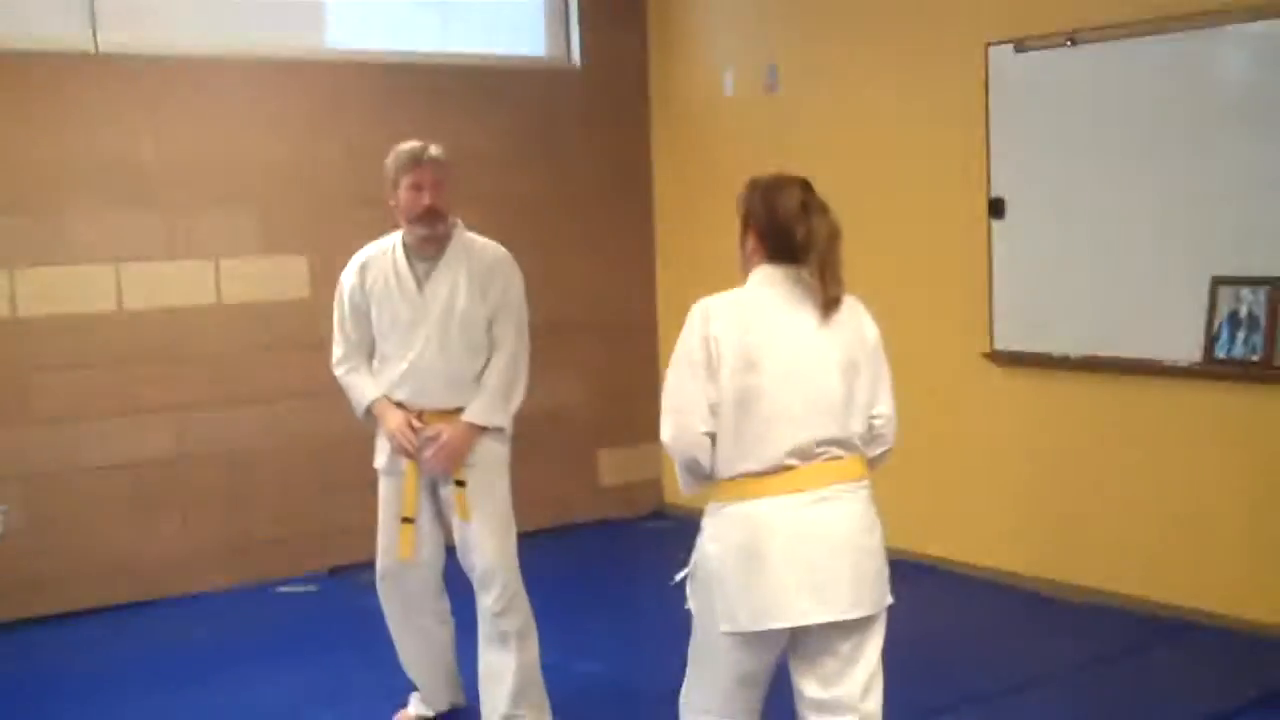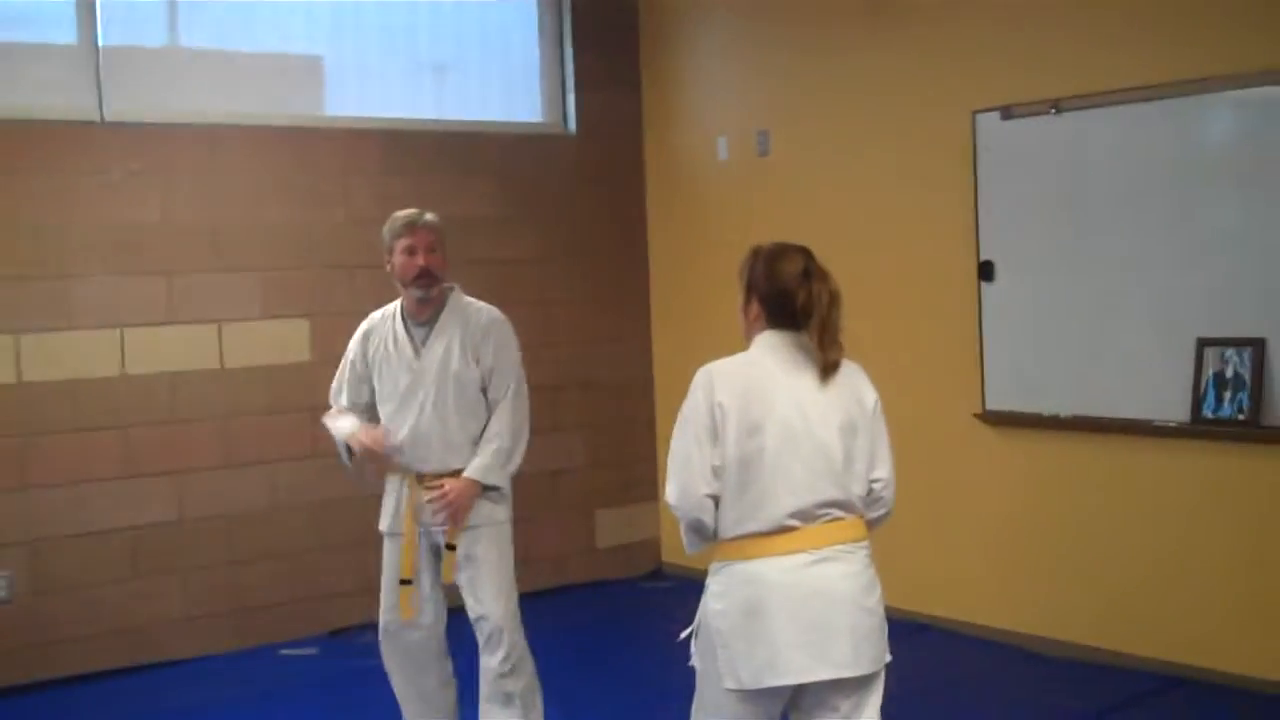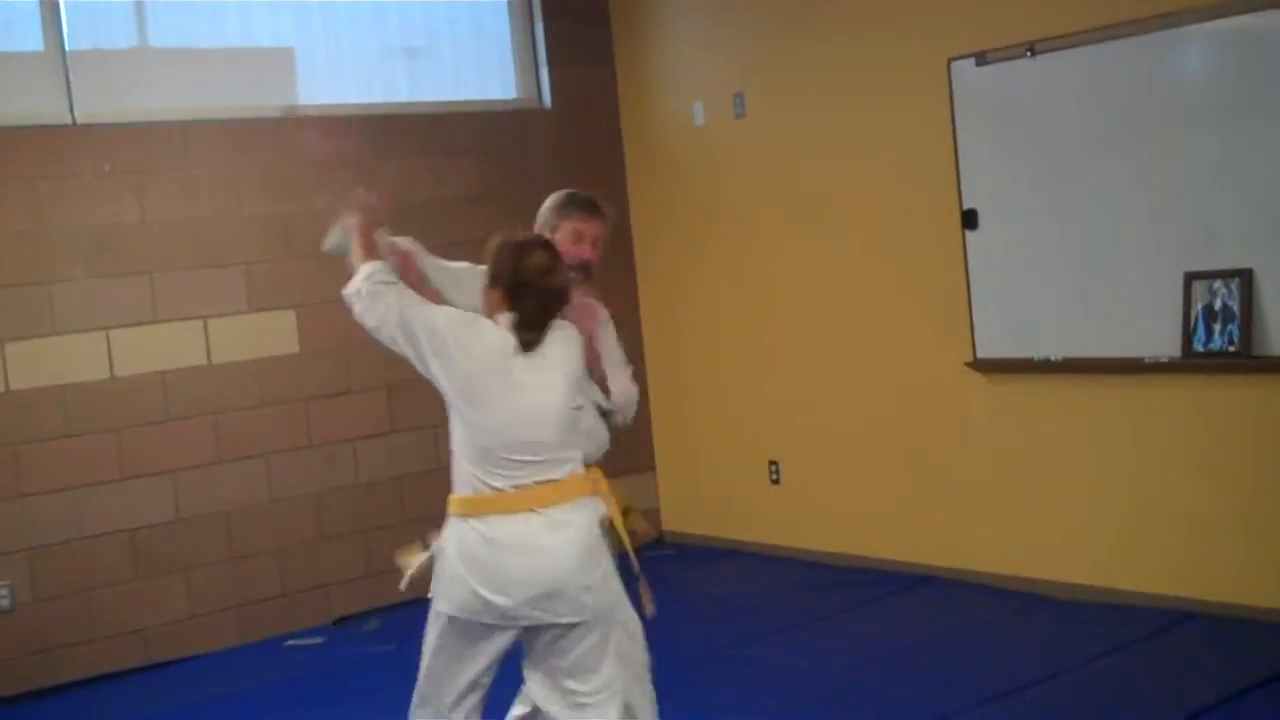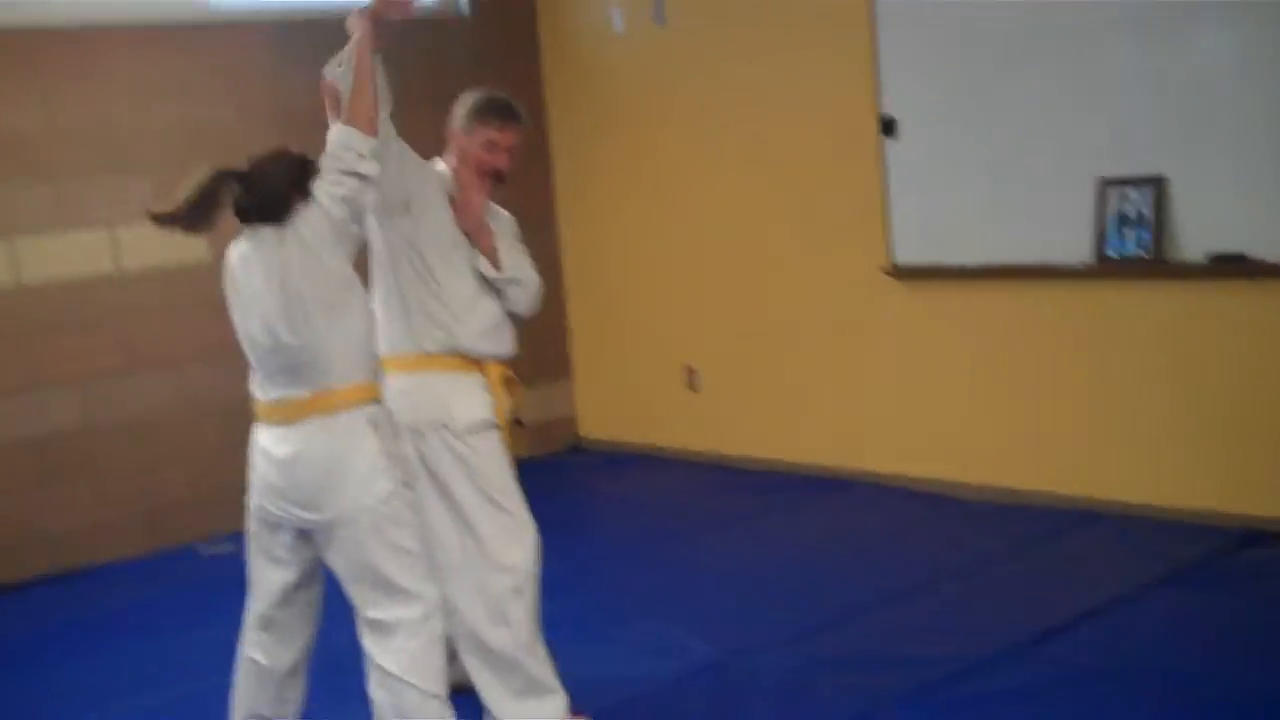
dt=1s
person 1, frame 1
left shoulder: (490, 262)
right shoulder: (367, 268)
left elbow: (510, 356)
right elbow: (349, 356)
left wrist: (471, 425)
right wrist: (384, 410)
left hip: (472, 437)
right hip: (403, 438)
left knee: (493, 569)
right knee: (401, 570)
person 1, frame 2
left shoulder: (485, 323)
right shoulder: (373, 333)
left elbow: (511, 414)
right elbow: (344, 404)
left wrist: (472, 480)
right wrist: (355, 434)
left hip: (474, 498)
right hip: (405, 499)
left knee: (498, 623)
right knee: (405, 630)
person 1, frame 3
left shoulder: (596, 318)
right shoulder: (487, 289)
left elbow: (621, 406)
right elbow: (391, 261)
left wrist: (592, 350)
right knee: (617, 643)
person 1, frame 4
left shoulder: (497, 221)
right shoulder: (409, 186)
left elbow: (525, 296)
right elbow: (353, 92)
left wrist: (478, 230)
left hip: (469, 397)
right hip: (431, 399)
left knee: (447, 543)
right knee: (498, 547)
person 2, frame 1
left shoulder: (717, 317)
right shoulder: (853, 316)
left elbow: (687, 440)
right elbow: (880, 430)
left hip: (751, 534)
right hip: (841, 527)
person 2, frame 2
left shoulder: (720, 381)
right shoulder: (853, 381)
left elbow: (691, 499)
right elbow: (879, 494)
left hip: (753, 592)
right hip: (843, 584)
person 2, frame 3
left shoulder: (460, 341)
right shoulder: (570, 345)
left elbow: (373, 295)
left wrist: (362, 229)
left hip: (486, 550)
right hip: (569, 539)
person 2, frame 4
left shoulder: (243, 259)
right shoulder: (312, 243)
right elbow: (354, 153)
right wrist: (362, 39)
left hip: (279, 455)
right hip: (344, 450)
left knee: (275, 619)
right knee: (403, 607)
